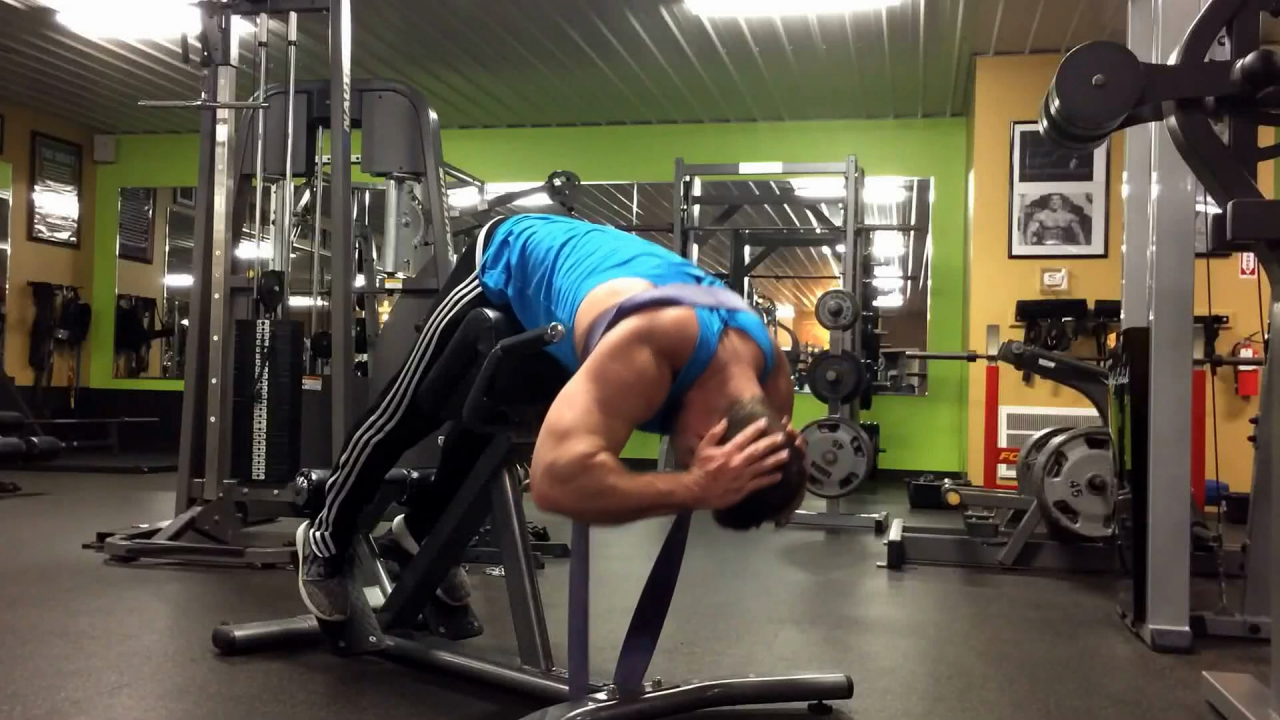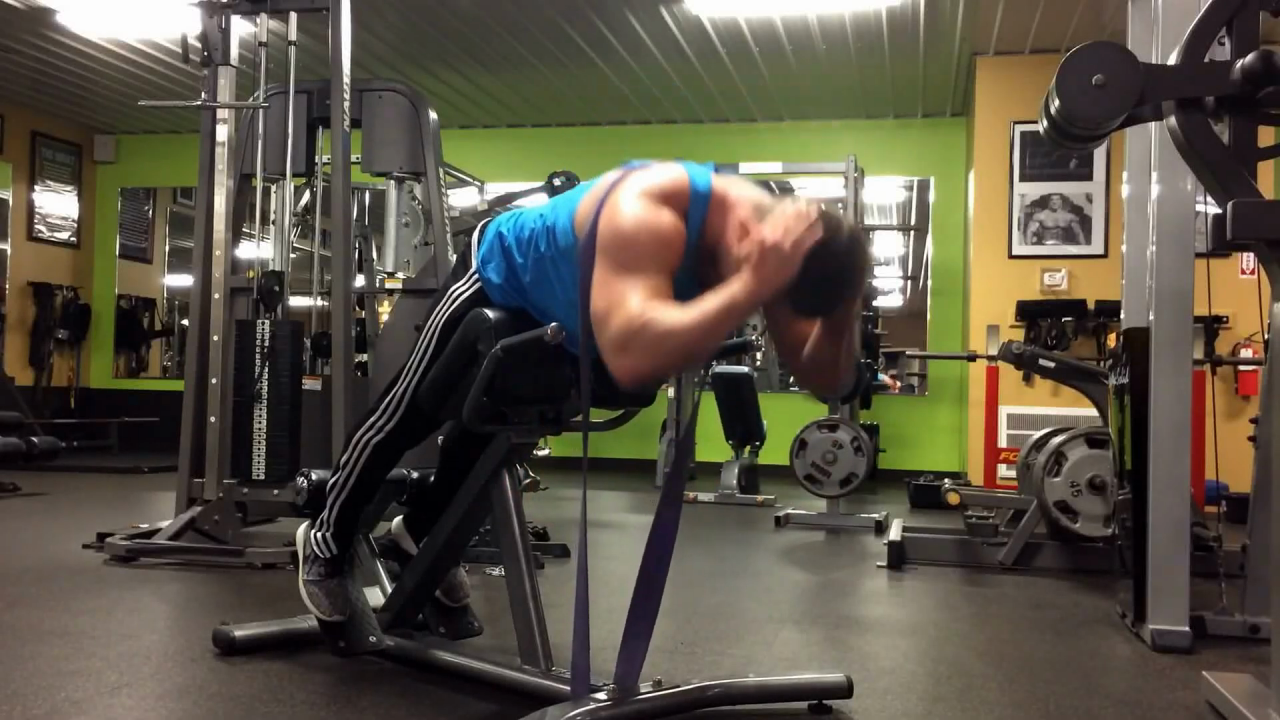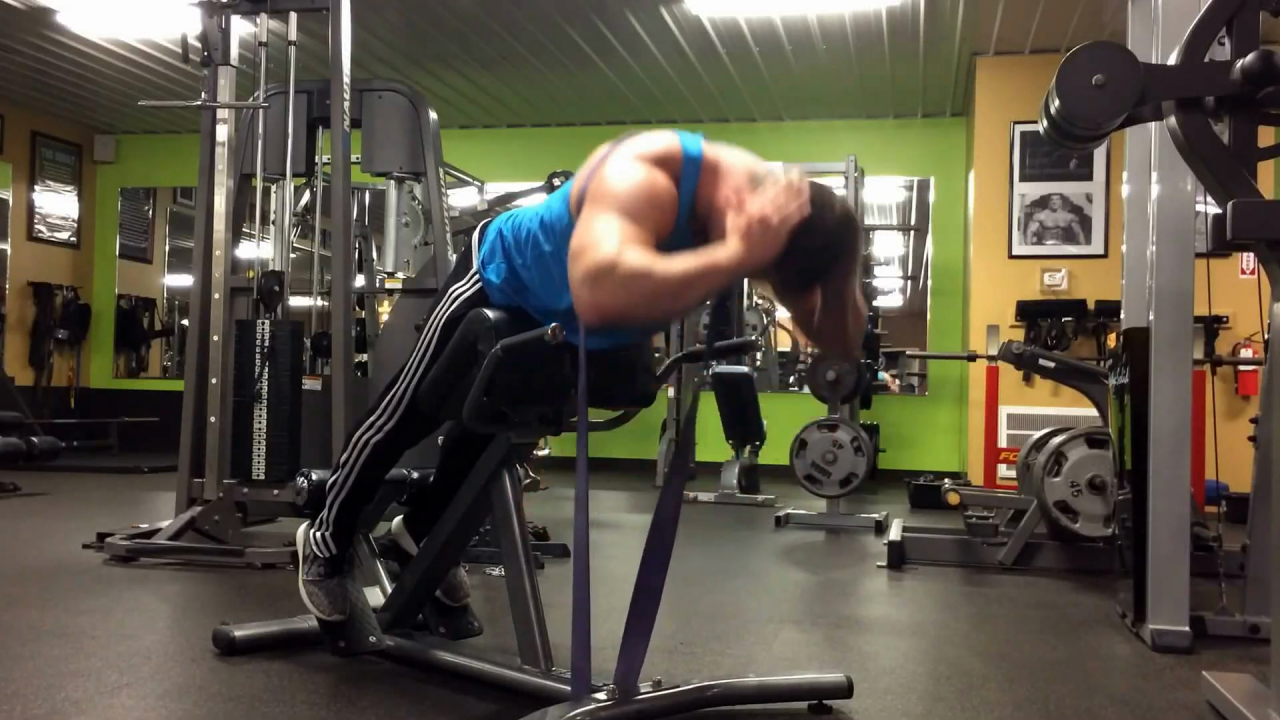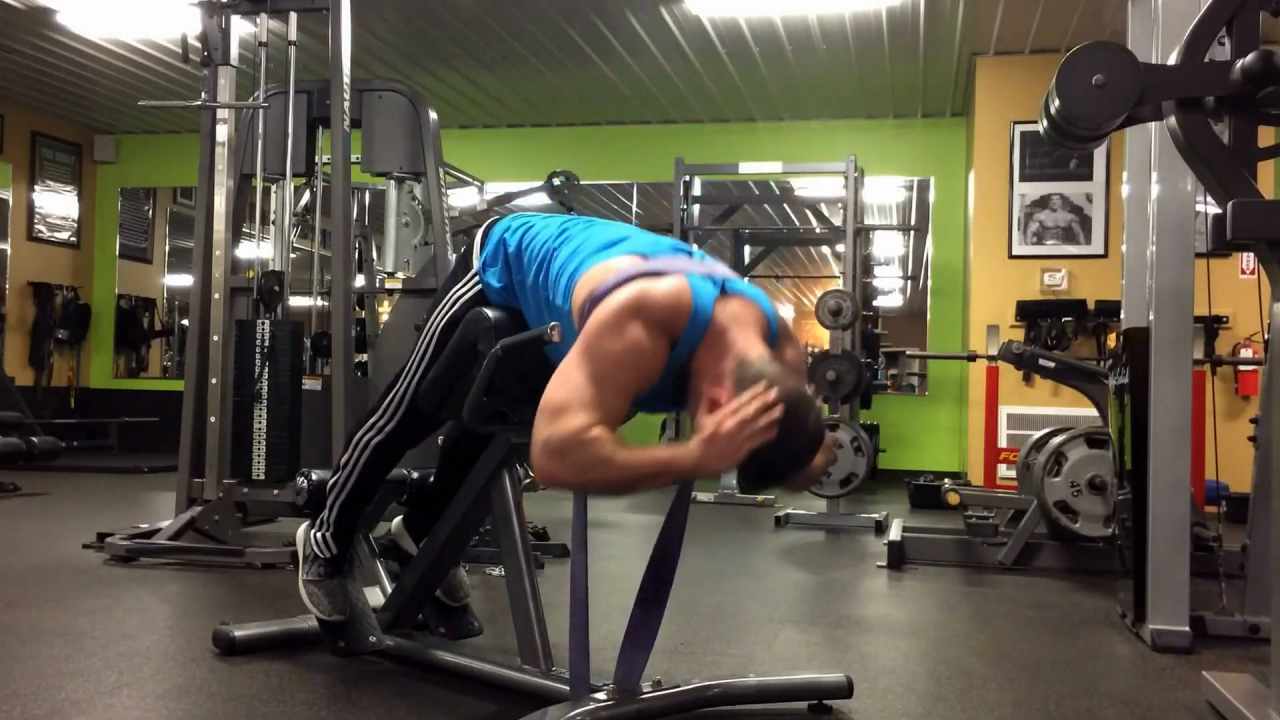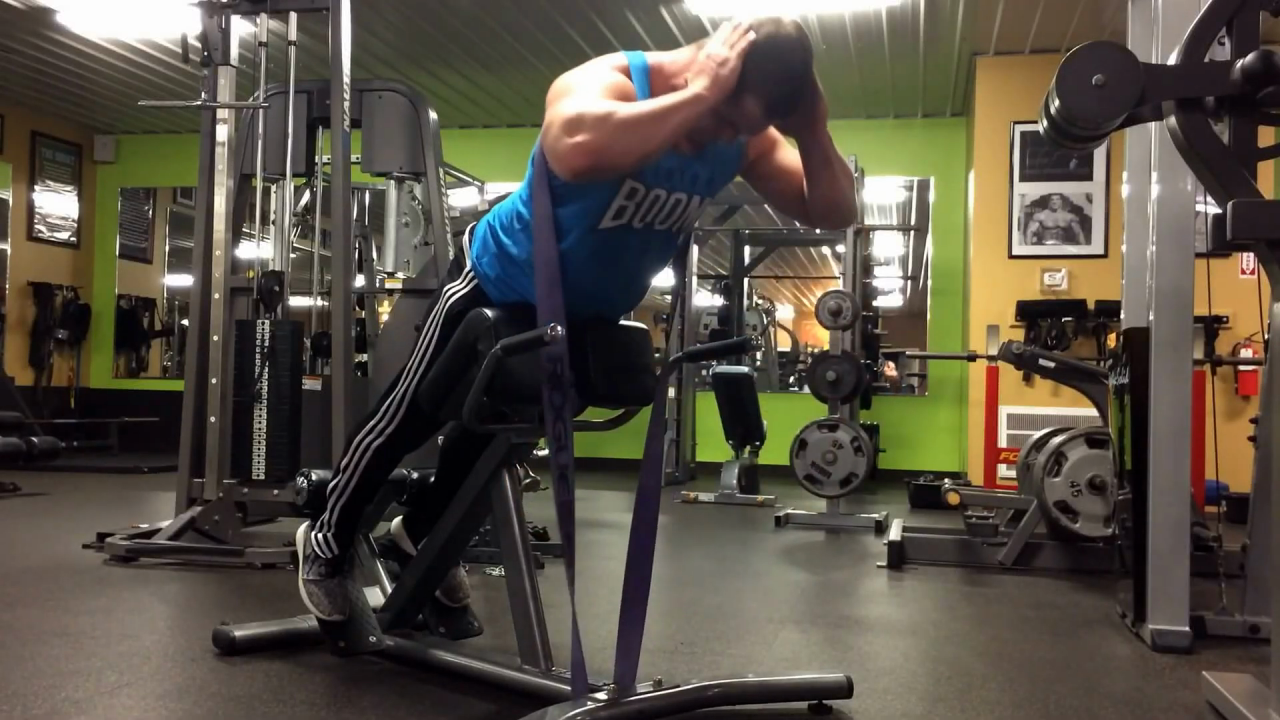
dt=1s
person 1, frame 1
left shoulder: (765, 370)
right shoulder: (647, 346)
right elbow: (553, 479)
right wrist: (696, 490)
left hip: (570, 261)
right hip: (509, 270)
right knee: (407, 418)
left ankle: (421, 531)
right ankle: (324, 543)
person 1, frame 2
left shoulder: (772, 229)
right shoulder: (653, 213)
left elbow: (826, 379)
right elbow: (631, 356)
left wrist: (840, 309)
right wrist: (748, 287)
left hip: (556, 317)
right hip: (503, 272)
right knee: (407, 418)
left ankle: (422, 532)
right ankle: (326, 544)
person 1, frame 3
left shoulder: (768, 211)
right shoulder: (646, 173)
left elbow: (839, 341)
right elbow: (600, 291)
left wrist: (840, 277)
right wrist: (735, 255)
left hip: (569, 325)
right hip: (504, 282)
right knee: (409, 420)
left ankle: (423, 530)
right ankle: (327, 542)
person 1, frame 4
left shoulder: (774, 342)
right shoulder: (642, 318)
left elbow: (787, 440)
right elbow: (557, 451)
left wrist: (806, 460)
right wrist: (697, 456)
left hip: (569, 267)
right hip: (506, 267)
right knee: (411, 417)
left ankle: (421, 530)
right ankle: (325, 543)
person 1, frame 5
left shoulder: (743, 134)
right shoulder: (607, 83)
left elbow: (833, 212)
right elbow: (574, 151)
left wrist: (811, 130)
right wrist: (698, 97)
left hip: (586, 315)
right hip: (497, 283)
right knee: (408, 421)
left ankle: (425, 532)
right ankle: (326, 546)
